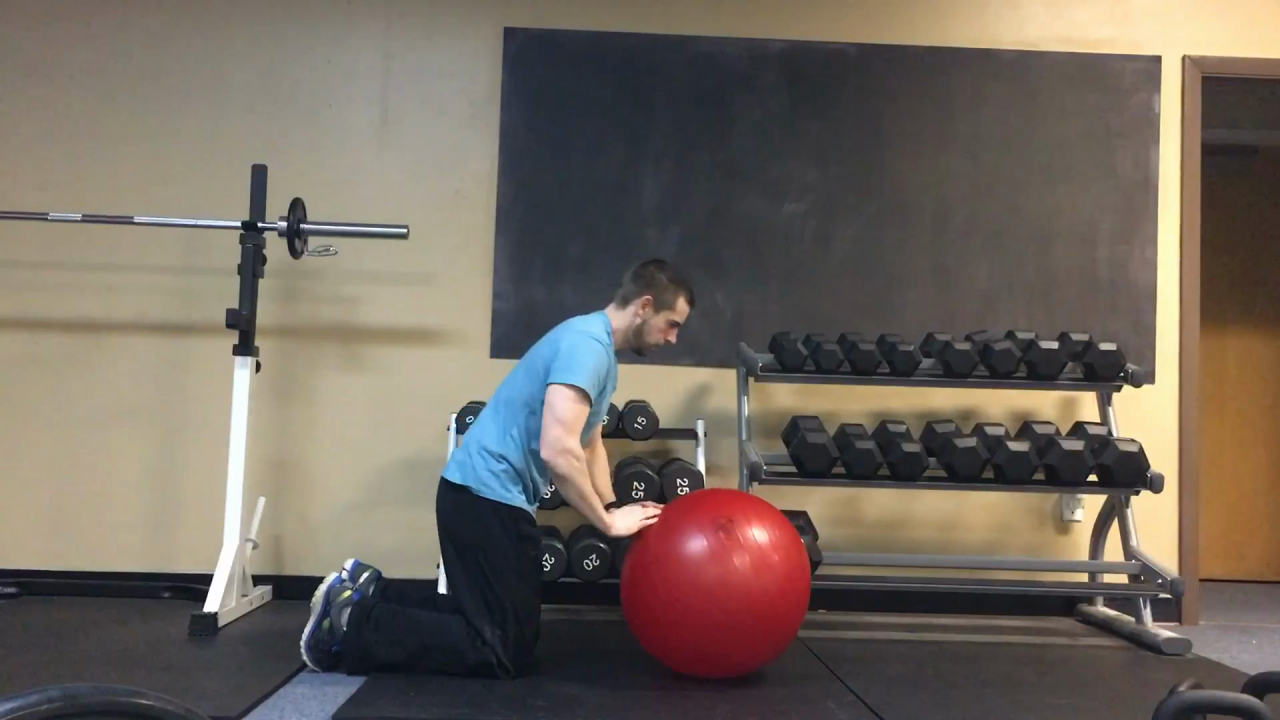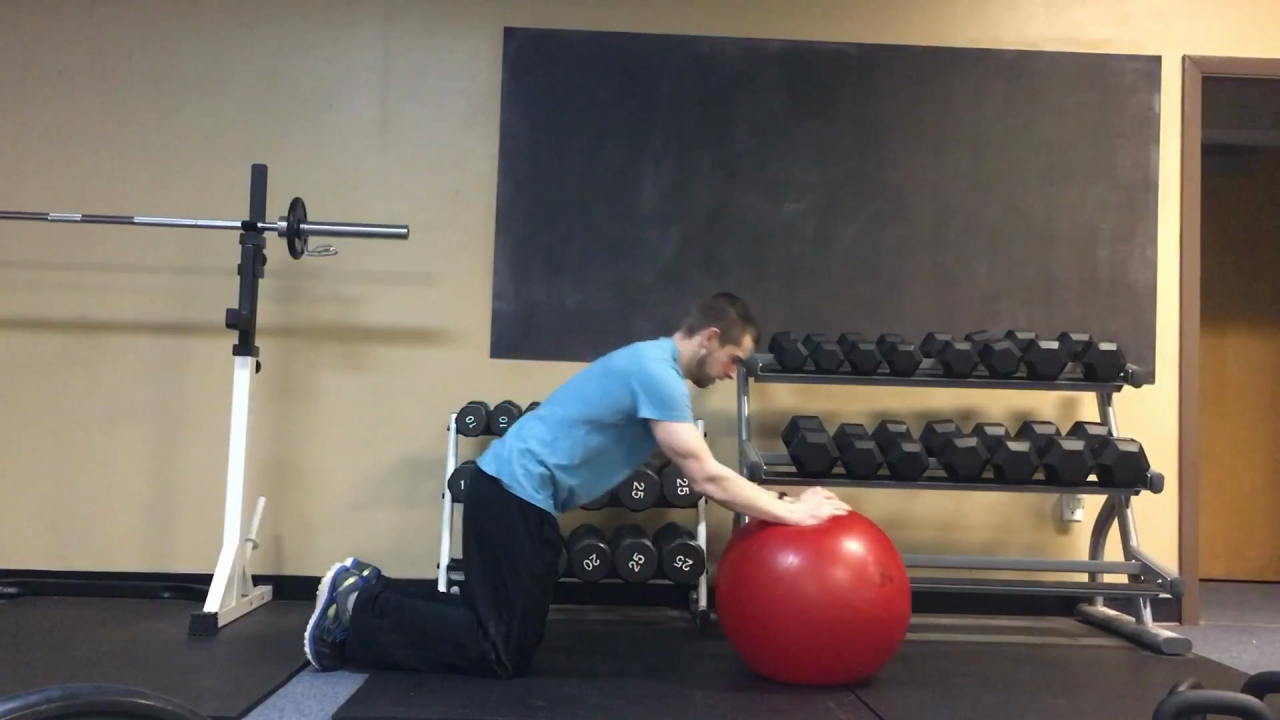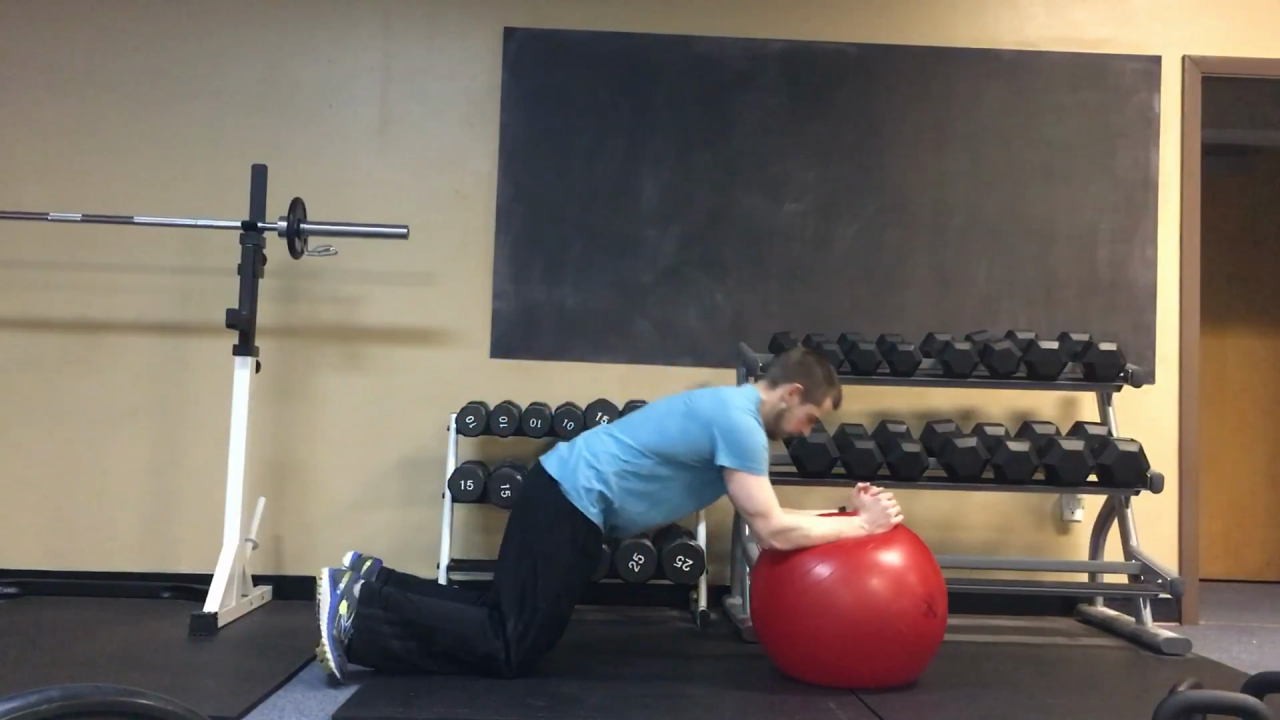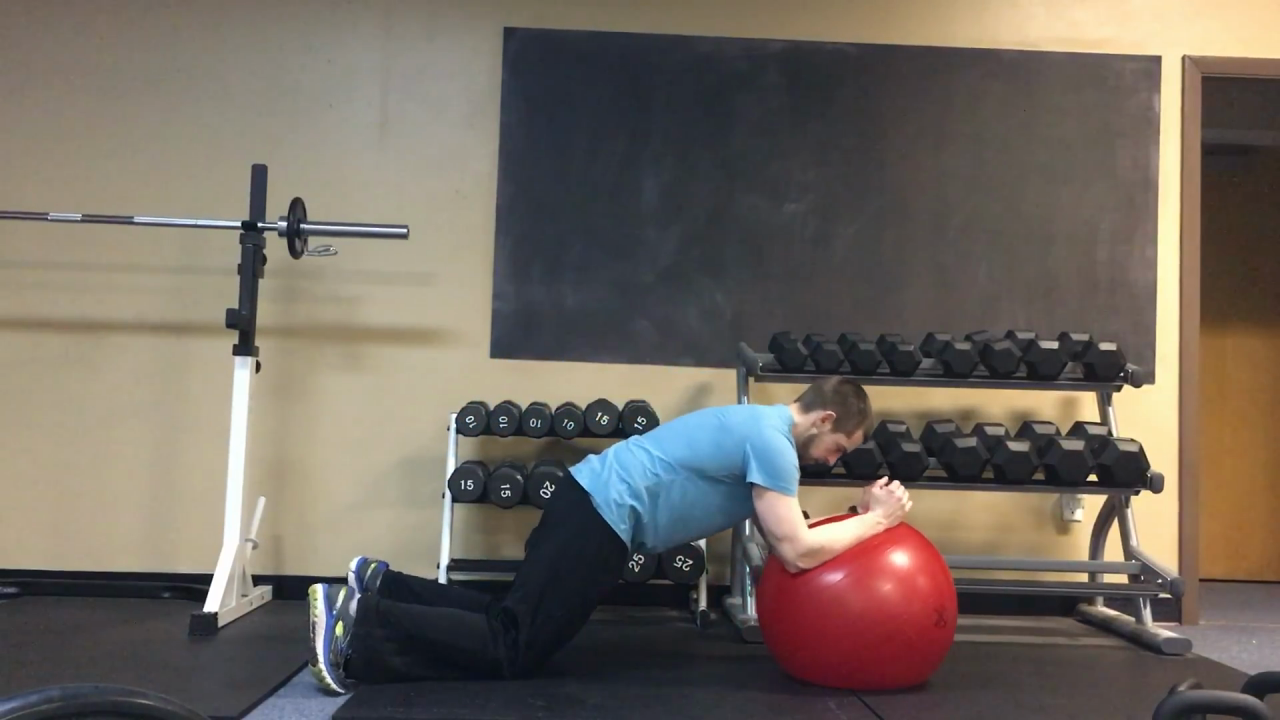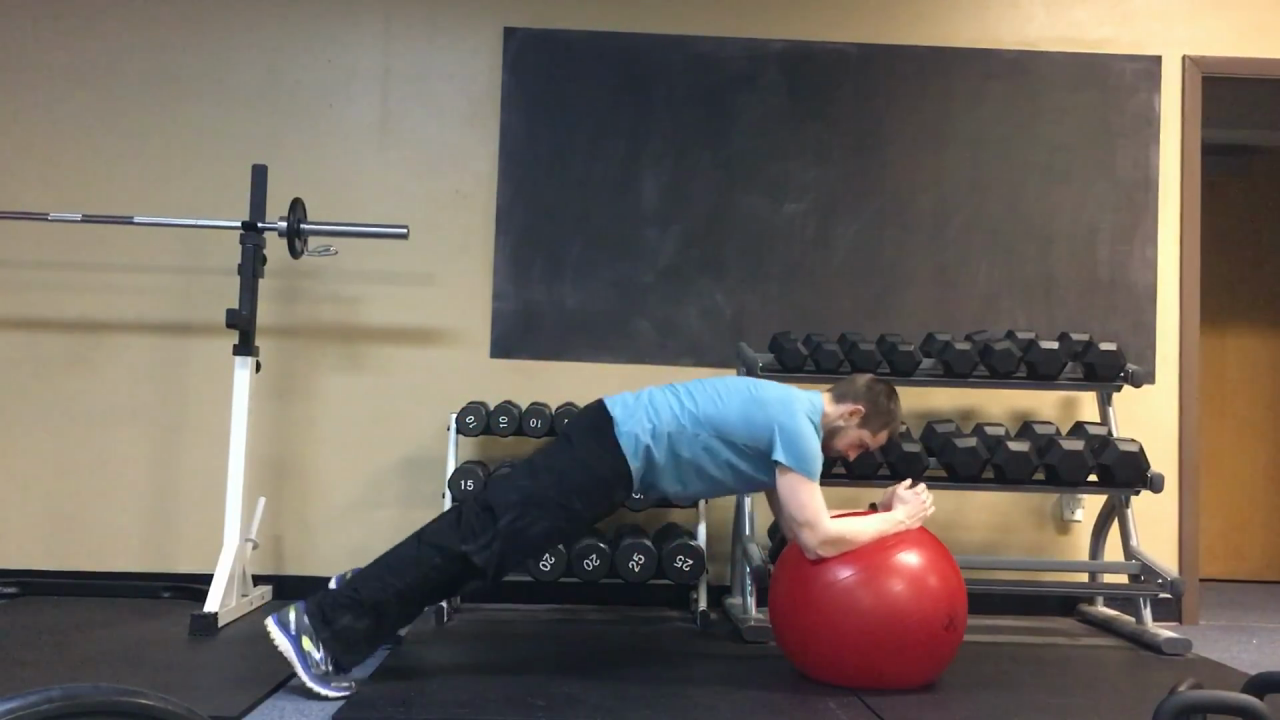
dt=0.5s
person 1, frame 1
left shoulder: (598, 348)
right shoulder: (587, 344)
left elbow: (591, 448)
right elbow: (559, 452)
left wrist: (616, 511)
right wrist: (607, 522)
left hip: (484, 493)
right hip: (486, 495)
left knee: (497, 627)
right knee: (505, 652)
left ankle: (366, 593)
right ankle: (350, 623)
person 1, frame 2
left shoulder: (656, 367)
right shoulder: (657, 371)
left elbow: (705, 475)
right elbow: (706, 478)
left wrist: (780, 504)
right wrist: (791, 513)
left hip: (509, 488)
right hip: (516, 493)
left knee: (504, 630)
right knee: (506, 652)
left ankle: (368, 593)
right ankle: (357, 615)
person 1, frame 3
left shoulder: (734, 410)
right shoulder: (738, 421)
left elbow: (766, 518)
right elbow: (771, 531)
left wrist: (844, 513)
right wrist: (862, 524)
left hip: (562, 490)
right hip: (571, 500)
left knee: (505, 621)
right knee: (509, 647)
left ankle: (369, 586)
right ankle: (358, 617)
person 1, frame 4
left shoulder: (761, 427)
right shoulder: (771, 440)
left elbow: (785, 537)
right elbow: (797, 552)
left wrist: (861, 514)
right wrist: (877, 520)
left hip: (590, 500)
right hip: (602, 515)
left knee: (513, 622)
right knee: (511, 647)
left ankle: (379, 590)
right ankle: (354, 628)
person 1, frame 5
left shoulder: (789, 413)
right shoulder: (799, 424)
left elbow: (795, 526)
right elbow: (816, 540)
left wrist: (878, 513)
right wrist: (896, 520)
left hip: (613, 437)
right hip: (617, 447)
left knee: (489, 527)
right knee: (484, 537)
left ankle: (349, 603)
right ankle: (319, 626)
